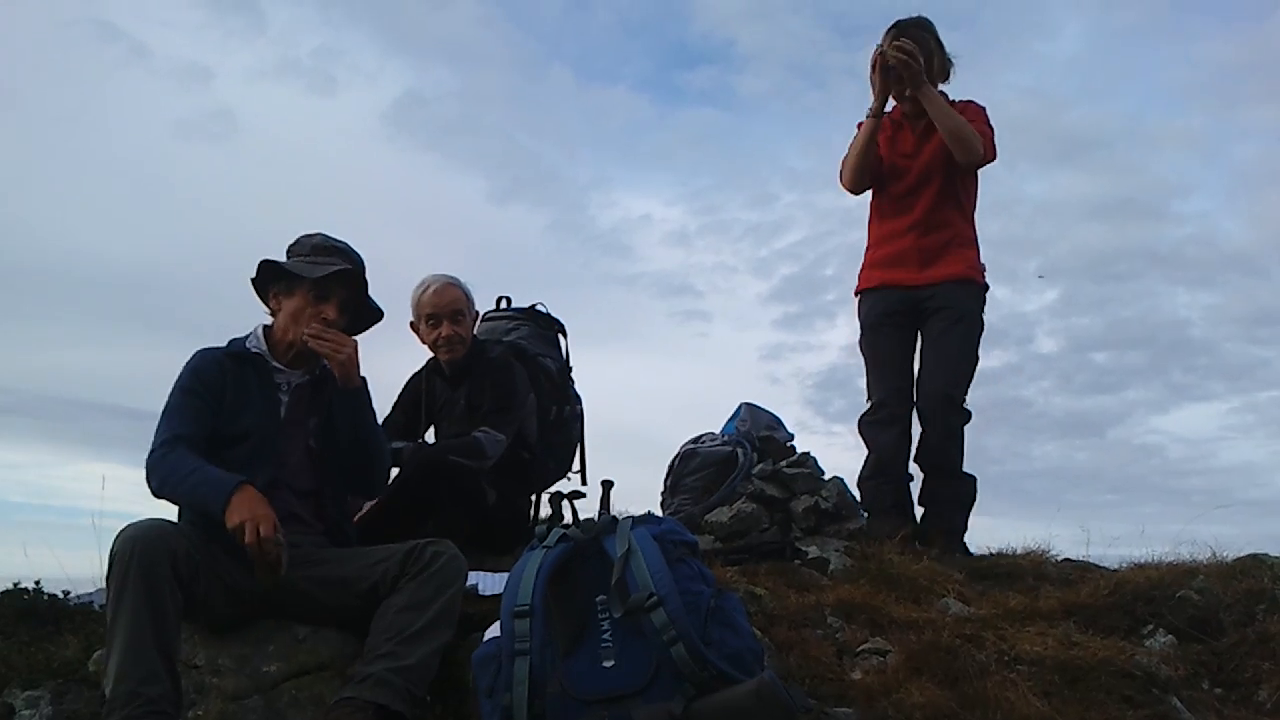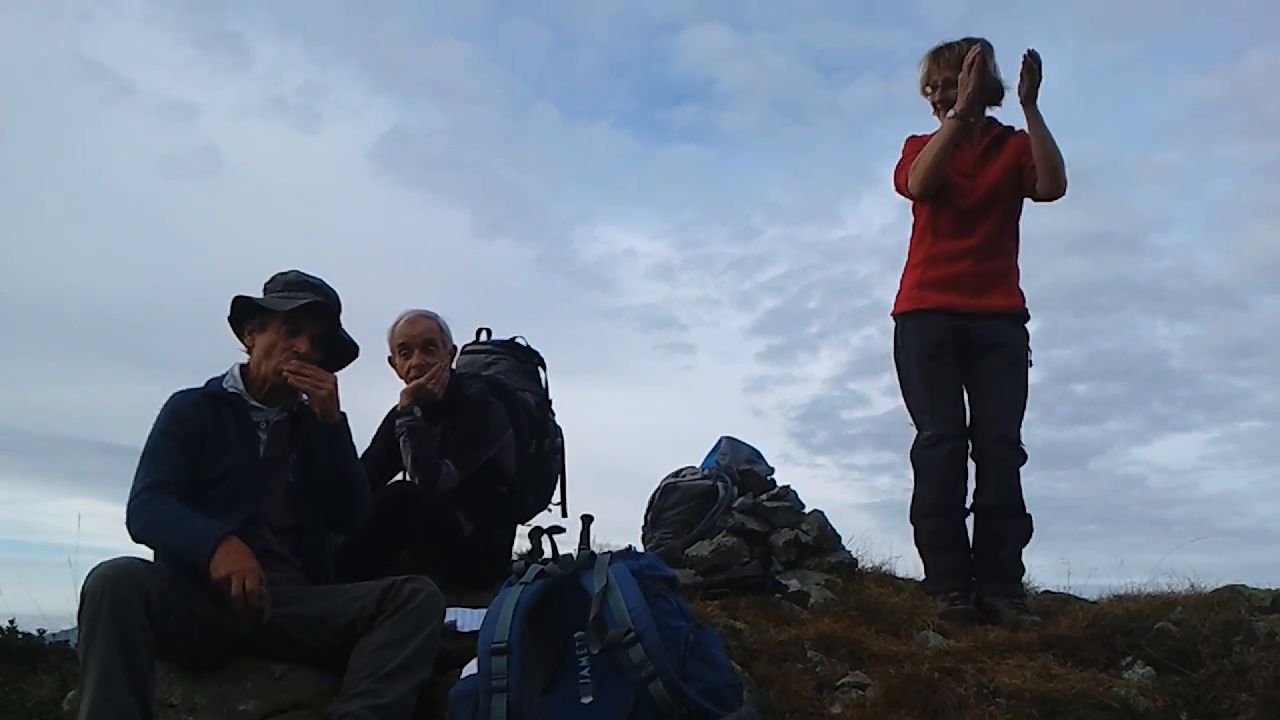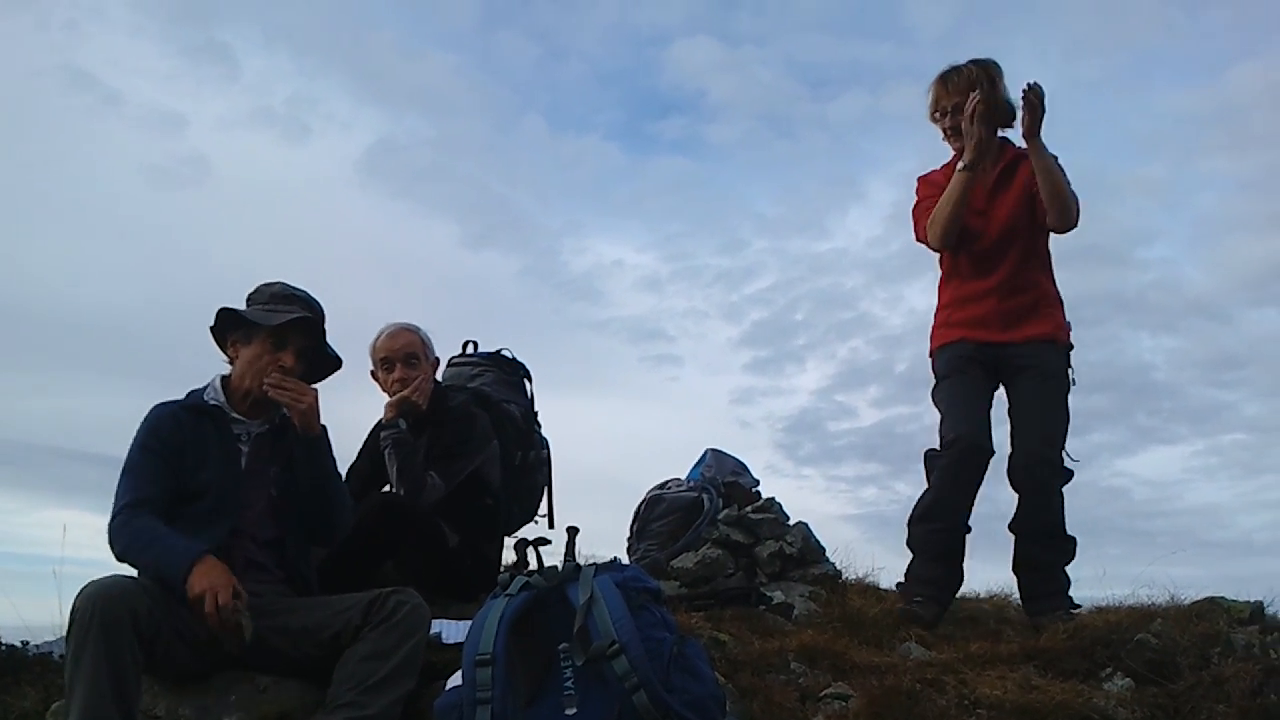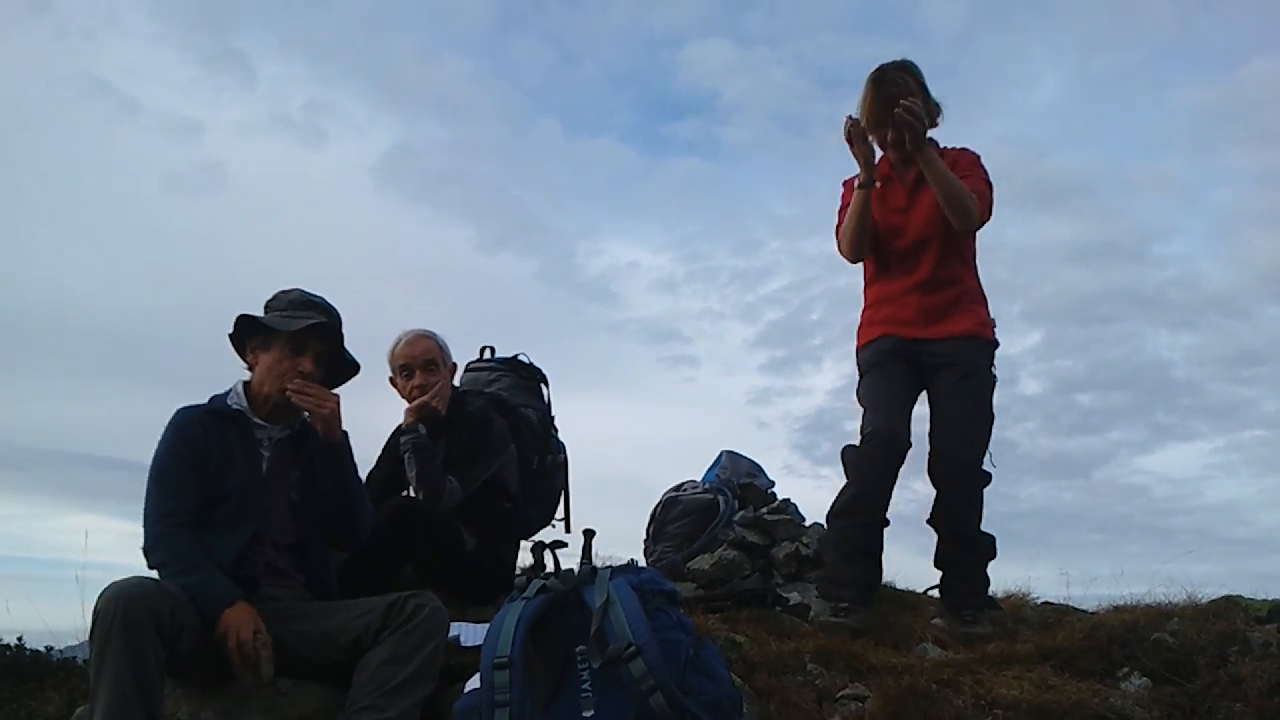
dt=1s
person 1, frame 1
left shoulder: (963, 116)
right shoulder: (876, 130)
left elbow: (975, 153)
right elbow: (852, 181)
left wrist: (927, 91)
right wrist: (878, 106)
left hip: (952, 283)
right hip: (885, 285)
left knee: (940, 400)
right knee: (889, 405)
left ankle: (941, 534)
right ankle: (888, 533)
person 1, frame 2
left shoulder: (1015, 146)
right shoulder: (922, 146)
left elbow: (1053, 187)
right elbow: (919, 187)
left wrist: (1030, 107)
right wrist: (959, 116)
left hip: (998, 315)
right hip: (927, 312)
left knee: (999, 443)
right knee: (942, 439)
left ankle: (999, 582)
right ankle: (949, 580)
person 1, frame 3
left shoulder: (1033, 166)
right shoulder: (934, 184)
left elbow: (1064, 219)
right elbow: (940, 237)
left wrist: (1035, 141)
right wrist: (972, 159)
left hip: (1035, 339)
right hip: (962, 340)
left knee: (1038, 462)
right knee: (962, 446)
left ankle: (1046, 595)
right ankle: (928, 587)
person 1, frame 4
left shoulder: (961, 165)
right shoulder: (861, 187)
left elbow: (973, 216)
right elbow: (852, 249)
left wrist: (915, 152)
right wrist: (868, 173)
left hip: (960, 339)
right hip: (887, 339)
left knee: (958, 463)
right knee: (880, 442)
left ankle: (966, 598)
right ankle: (847, 591)
person 2, frame 1
left shoulder: (337, 389)
right shoulder: (214, 369)
left elbow: (368, 484)
right elbow: (166, 462)
left wrist: (351, 386)
right wrist: (233, 490)
left hip: (314, 565)
right hip: (222, 556)
left knee: (439, 559)
right knee: (146, 542)
person 2, frame 2
left shoulder: (316, 425)
right shoulder: (193, 410)
left elbow: (350, 520)
right elbow: (146, 510)
left wrist: (331, 422)
right wrist: (219, 543)
left hip: (292, 603)
right hip: (199, 597)
left knee: (417, 597)
right knee: (117, 581)
person 2, frame 3
left shoulder: (298, 438)
right shoulder: (172, 423)
left elbow: (332, 533)
right elbow: (129, 523)
left wrist: (311, 436)
right wrist: (194, 561)
left hip: (278, 614)
right hip: (184, 609)
left knee: (402, 609)
right knee: (107, 600)
person 2, frame 4
left shoulder: (318, 442)
right shoulder: (196, 426)
left elbow: (351, 538)
right elbow: (165, 536)
left wrist: (333, 441)
right wrist: (227, 606)
left hip: (298, 619)
right hip: (208, 614)
left knee: (422, 613)
right knee: (129, 601)
person 3, frame 1
left shoulder: (502, 370)
right shoulder: (425, 380)
left elbow: (483, 451)
left wrist: (394, 452)
left hip: (503, 516)
right hip: (451, 512)
left knee: (429, 465)
person 3, frame 2
left shoulder: (480, 407)
right shoulder: (405, 415)
left elbow: (430, 484)
left wrist: (409, 412)
left hip: (479, 554)
right hip: (429, 545)
left knee: (402, 497)
person 3, frame 3
left shoulder: (464, 417)
right shoulder: (391, 426)
left elbow: (416, 497)
right elbow: (349, 500)
left wrist: (394, 425)
left hip: (464, 565)
right hip: (415, 557)
left knee: (387, 508)
person 3, frame 4
left shoulder: (481, 421)
right shoulder: (409, 432)
left elbow: (436, 501)
right elbow: (369, 505)
left wrist: (414, 432)
left hip: (483, 568)
right hip: (434, 562)
left knee: (404, 511)
